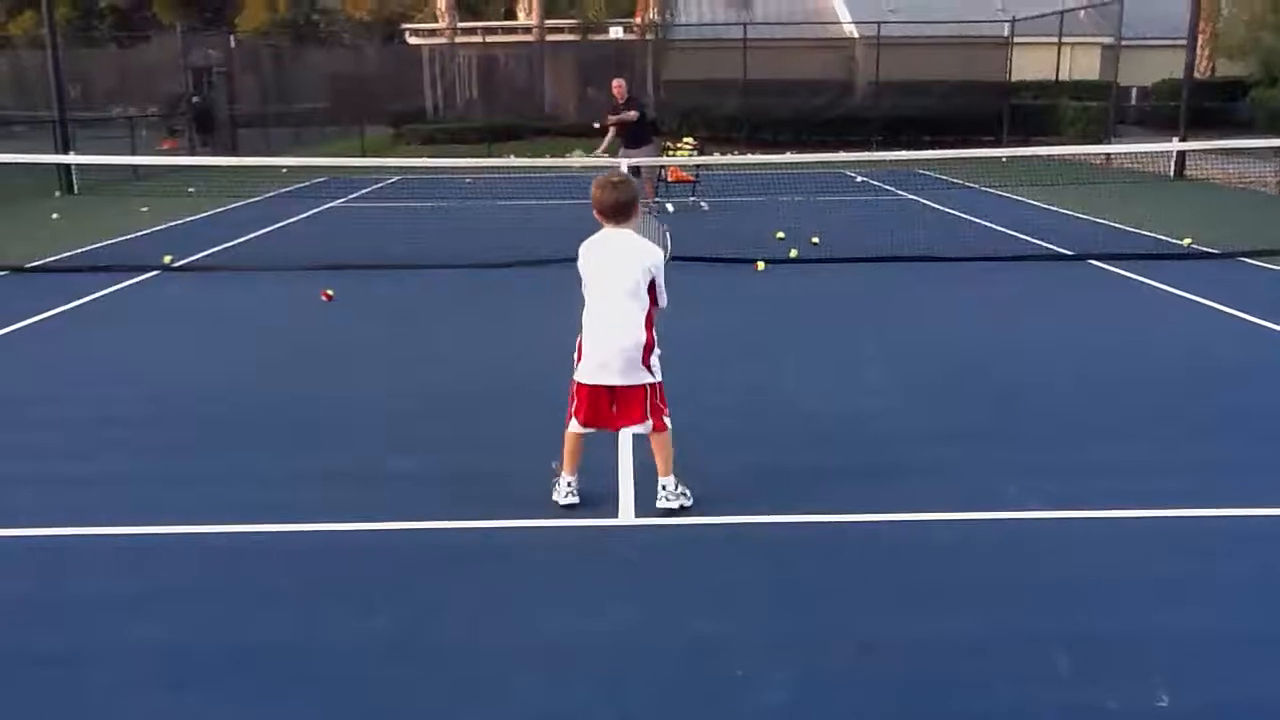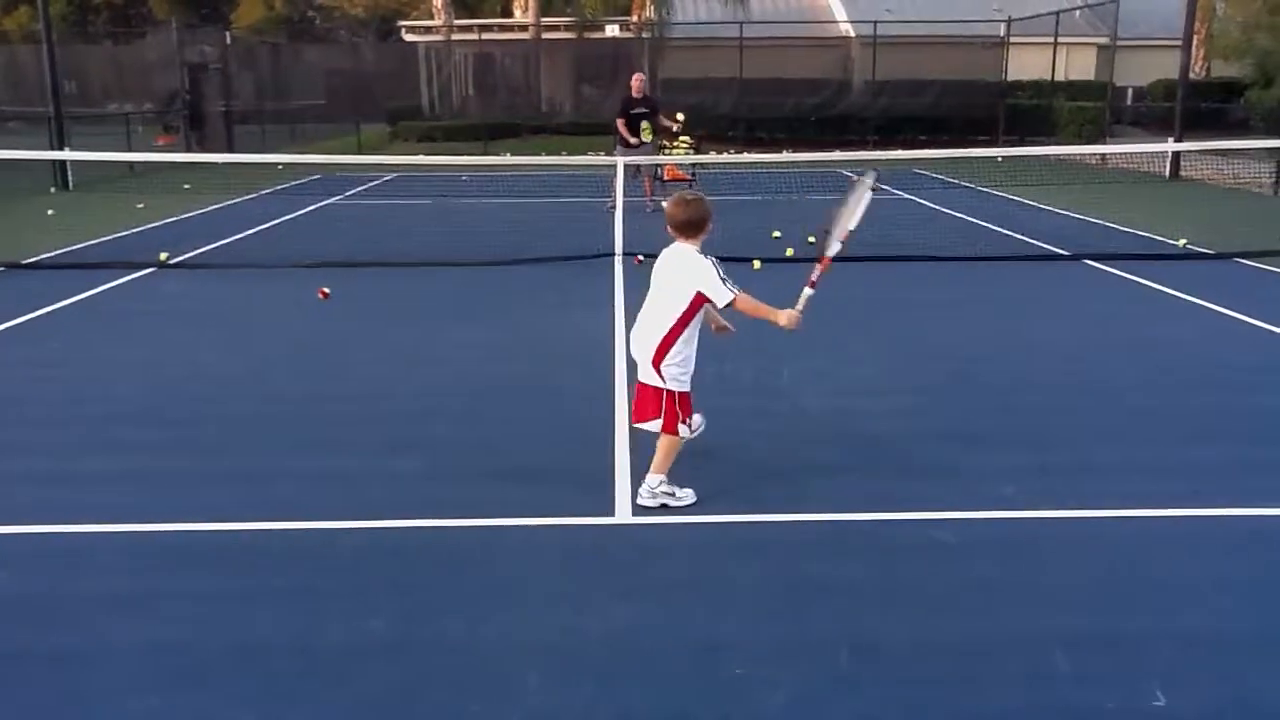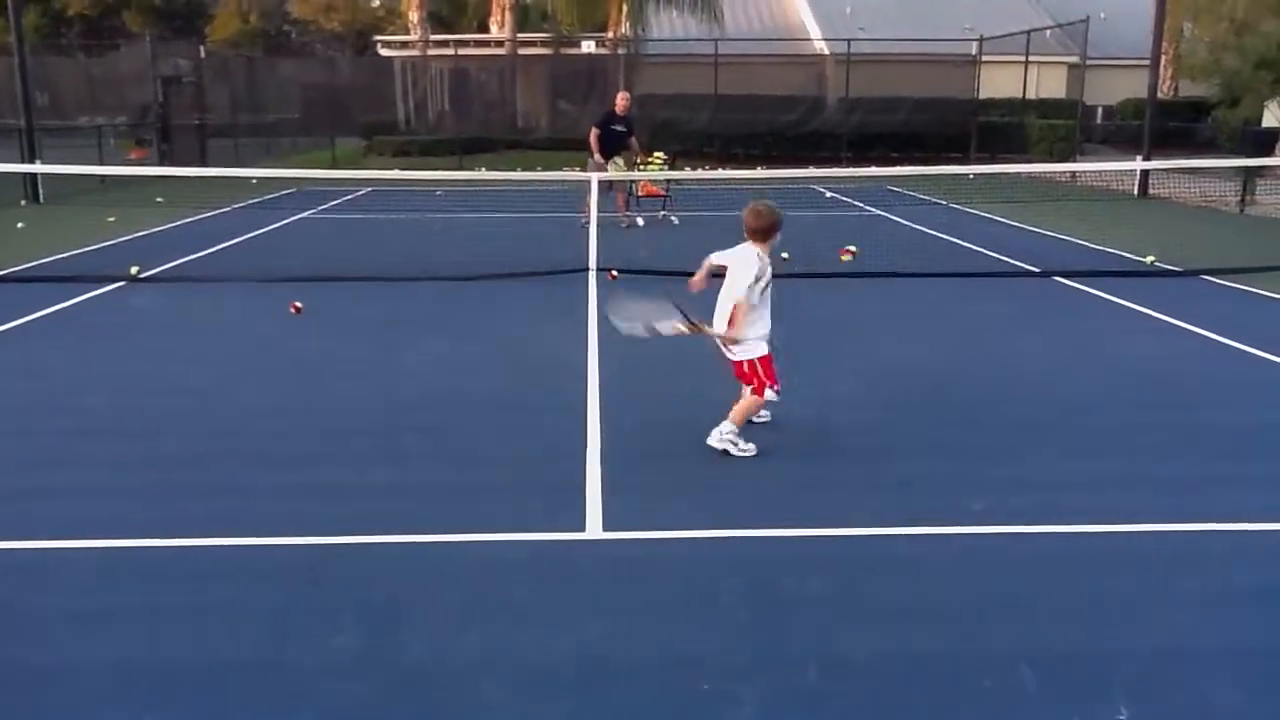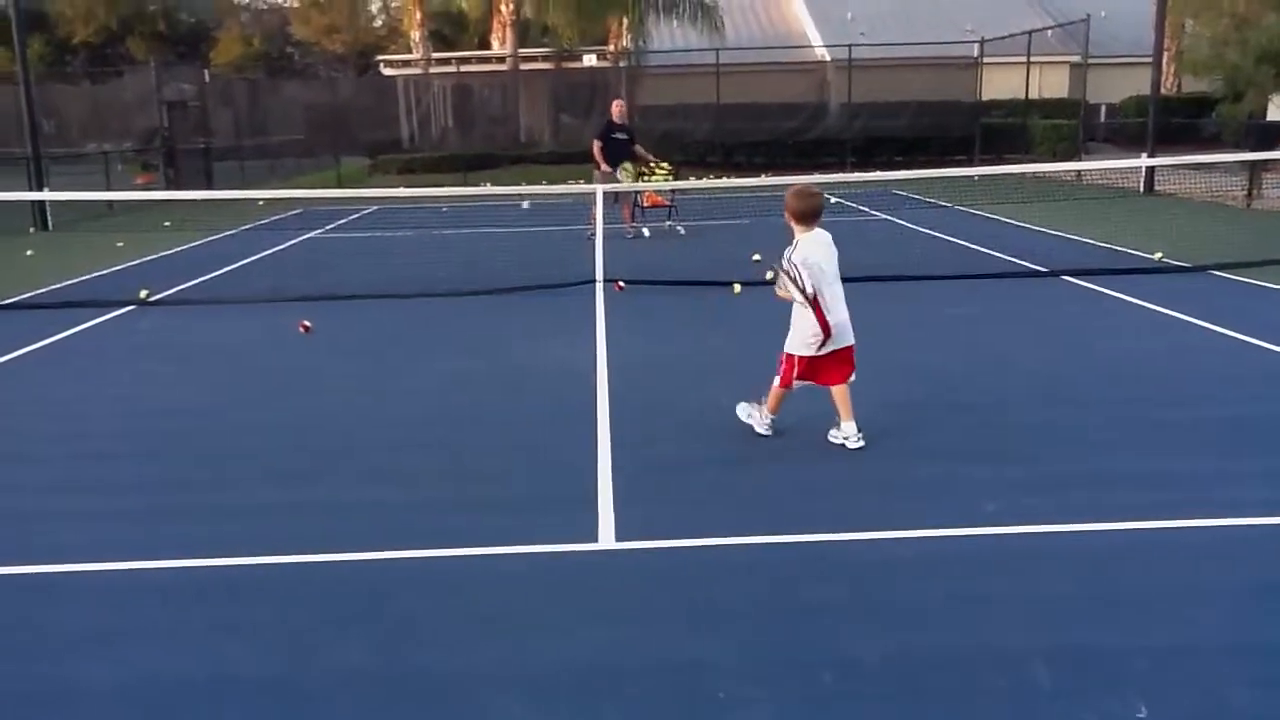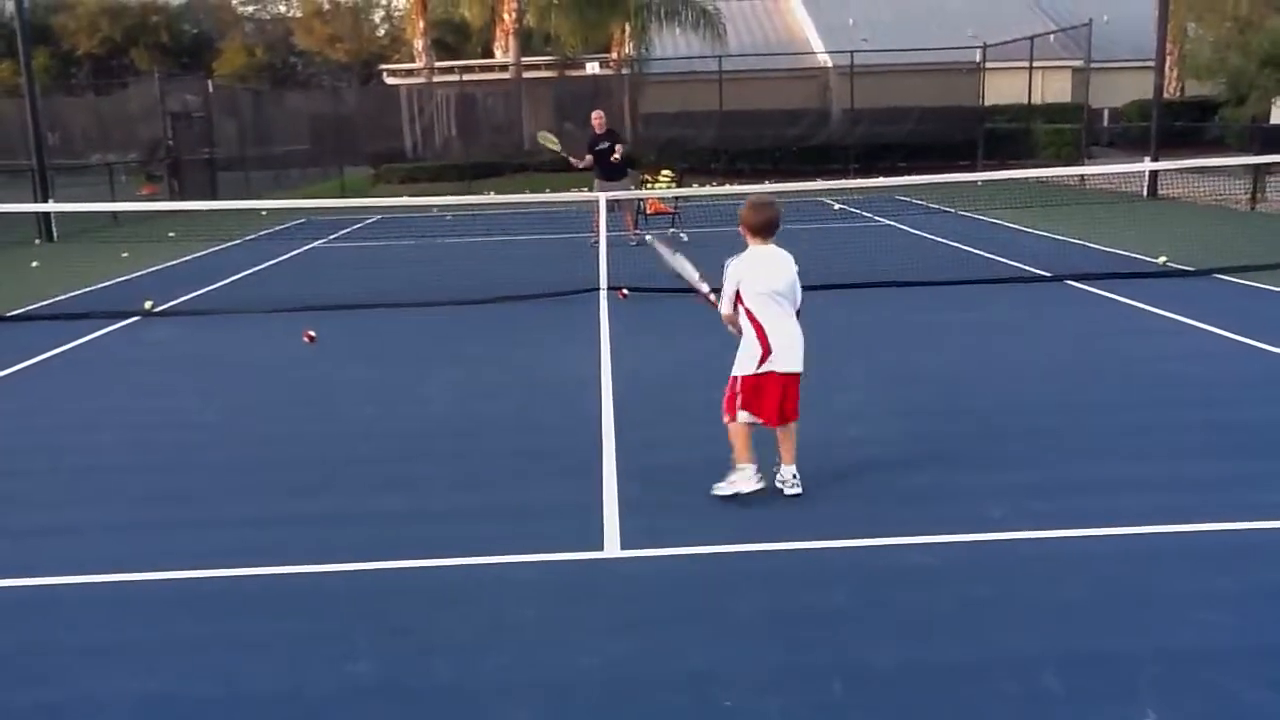
dt=0.7s
person 1, frame 1
left shoulder: (586, 249)
right shoulder: (651, 253)
right elbow: (655, 306)
left hip: (594, 348)
right hip: (636, 350)
left knee: (579, 417)
right knee: (657, 418)
left ankle: (567, 484)
right ankle: (668, 487)
person 1, frame 2
left shoulder: (667, 256)
right shoulder: (703, 266)
right elbow: (736, 299)
left wrist: (714, 319)
right wrist: (778, 316)
left hip: (645, 341)
right hip: (667, 353)
left knee: (668, 410)
right knee: (675, 418)
left ankle: (685, 429)
right ankle: (655, 485)
person 1, frame 3
left shoulder: (741, 250)
right shoulder: (759, 265)
left elbow: (712, 260)
right elbow: (744, 300)
left wrist: (700, 277)
right wrist: (734, 329)
left hip: (728, 330)
right hip: (745, 338)
left knee: (749, 376)
right knee: (765, 390)
left ankle: (746, 411)
right ankle: (725, 433)
person 1, frame 4
left shoulder: (794, 256)
right shoulder: (825, 238)
left elbow: (805, 296)
left wrist: (784, 293)
left hip: (810, 328)
right hip: (839, 322)
left knee: (787, 374)
right knee: (838, 376)
left ankle: (765, 417)
right ankle: (849, 430)
person 1, frame 5
left shoulder: (737, 266)
right shoulder: (788, 261)
left elbow: (729, 315)
right elbow: (794, 306)
left wrist: (737, 326)
left hip: (762, 348)
right hip: (793, 346)
left knee: (736, 409)
right knee: (785, 414)
left ankle: (746, 471)
right ankle: (789, 474)
